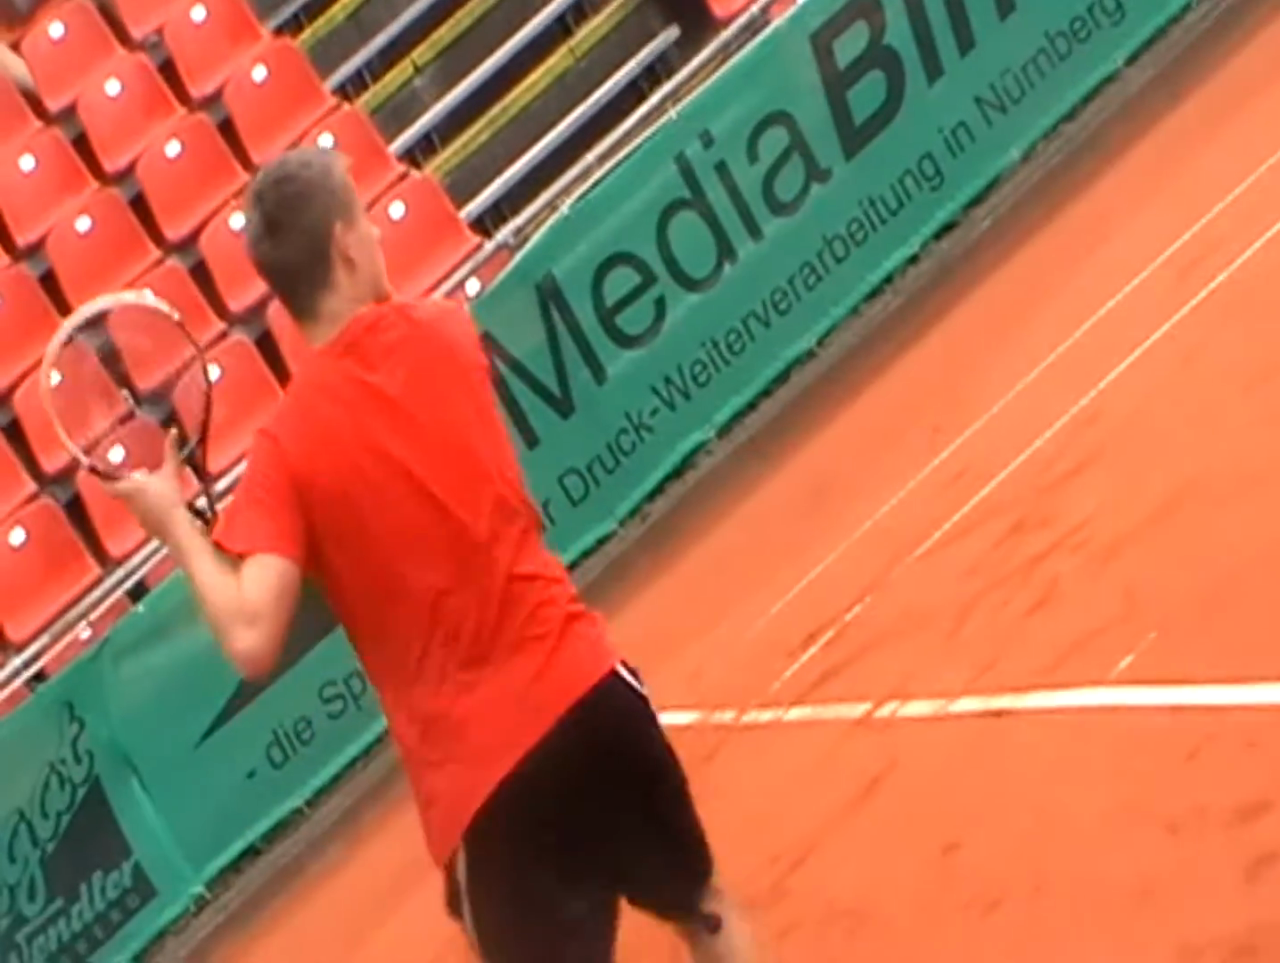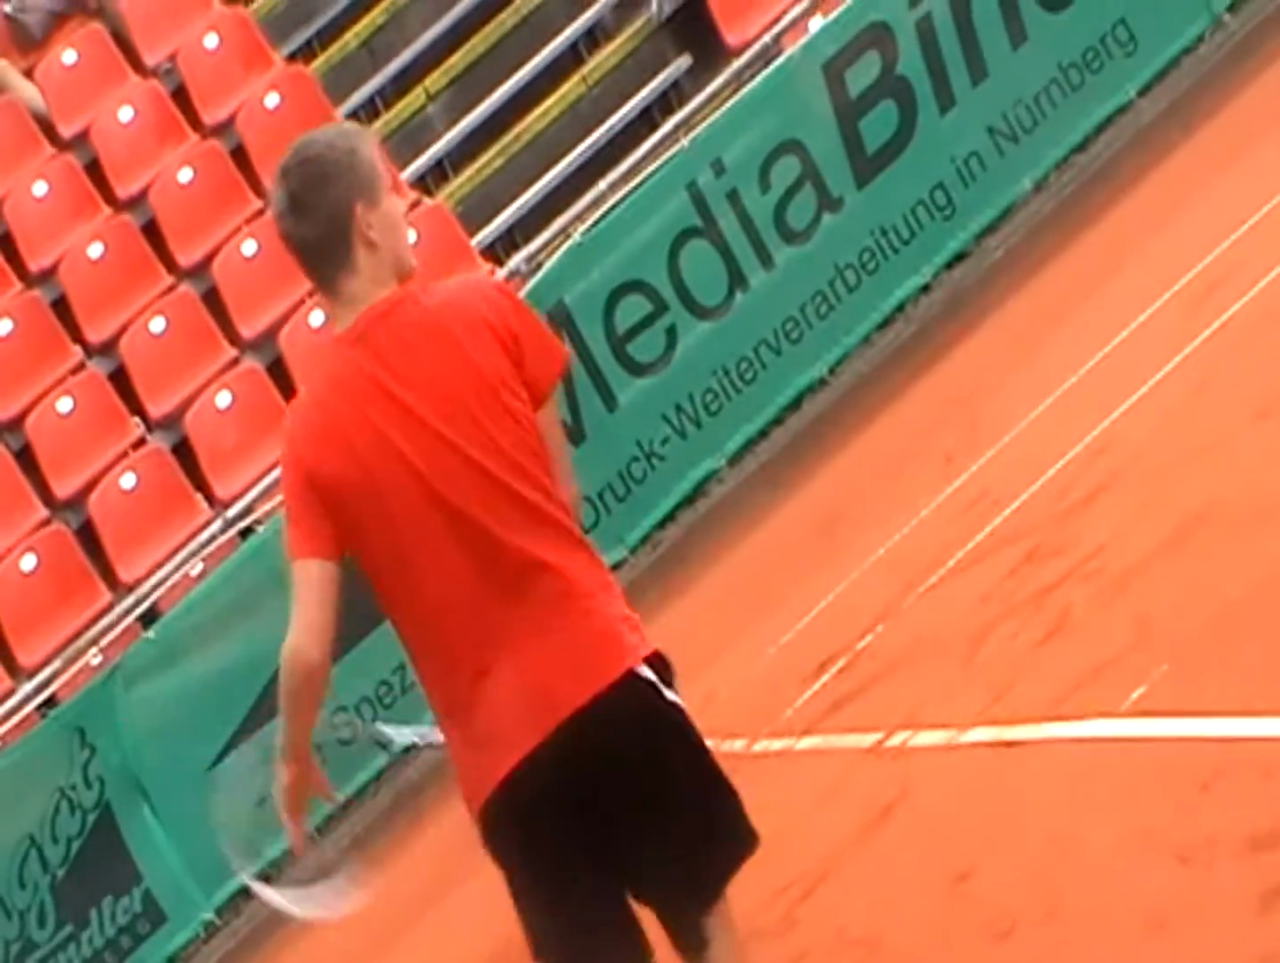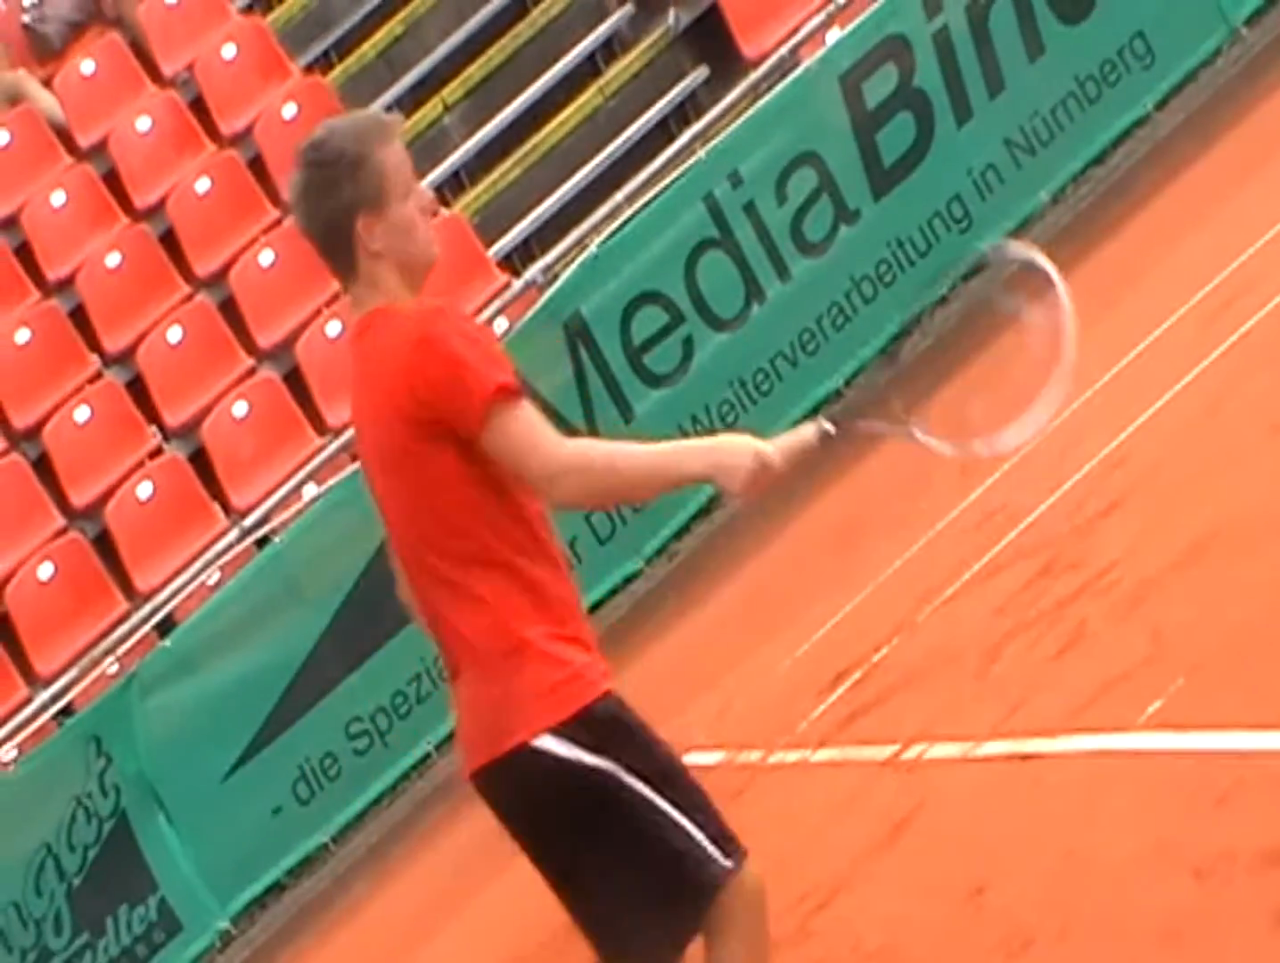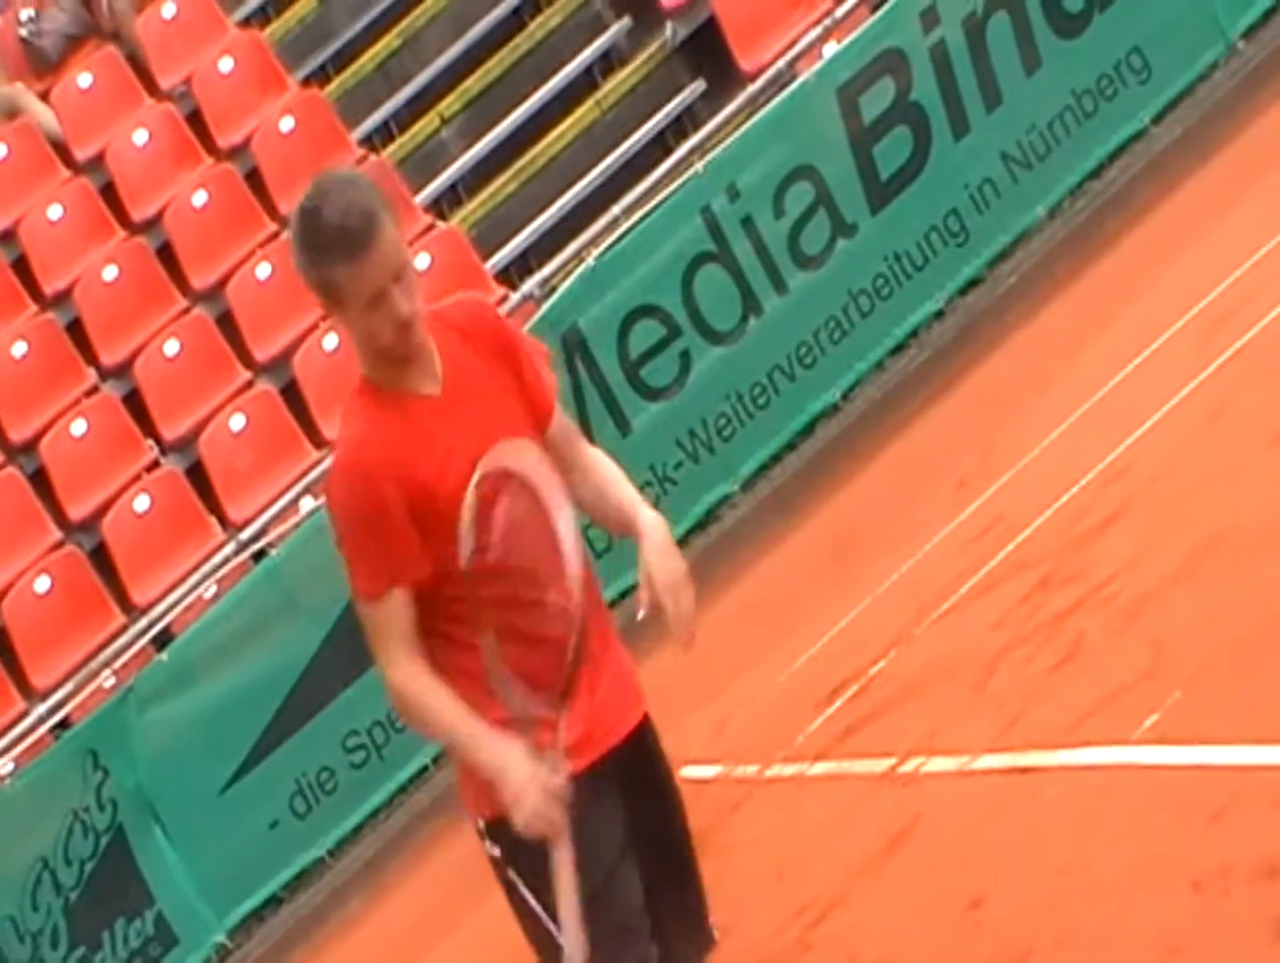
dt=0.4s
person 1, frame 1
left shoulder: (286, 442)
right shoulder: (446, 330)
left elbow: (254, 640)
left wrist: (176, 524)
left hip: (472, 770)
right hip: (586, 687)
person 1, frame 2
left shoulder: (313, 434)
right shoulder: (483, 310)
left elbow: (309, 647)
right elbow: (555, 489)
left wrist: (294, 753)
left hip: (500, 748)
right hip: (602, 669)
person 1, frame 3
left shoulder: (379, 364)
right shoulder: (428, 340)
right elbow: (555, 472)
right wrist: (720, 456)
left hip: (500, 713)
right hip: (545, 708)
right knee: (731, 894)
person 1, frame 4
left shoulder: (479, 329)
right shoulder: (367, 464)
left elbow: (575, 455)
right elbow: (402, 667)
left wrist: (649, 527)
right wrist: (503, 760)
left hip: (611, 714)
right hip: (525, 769)
